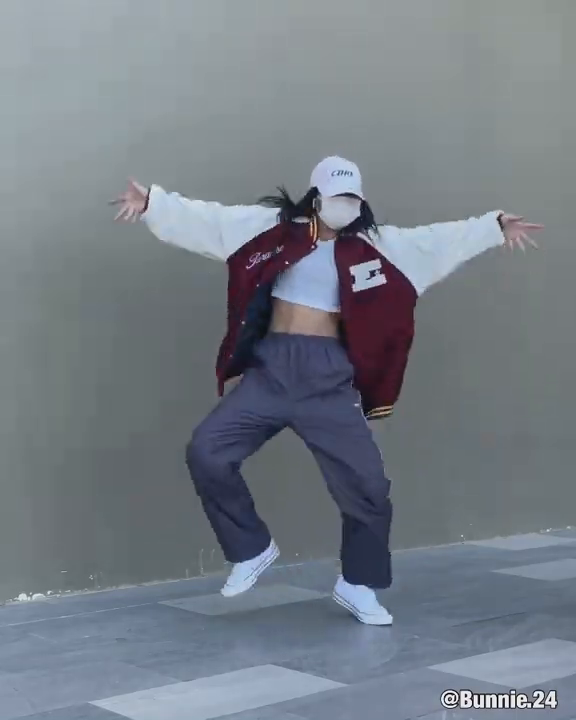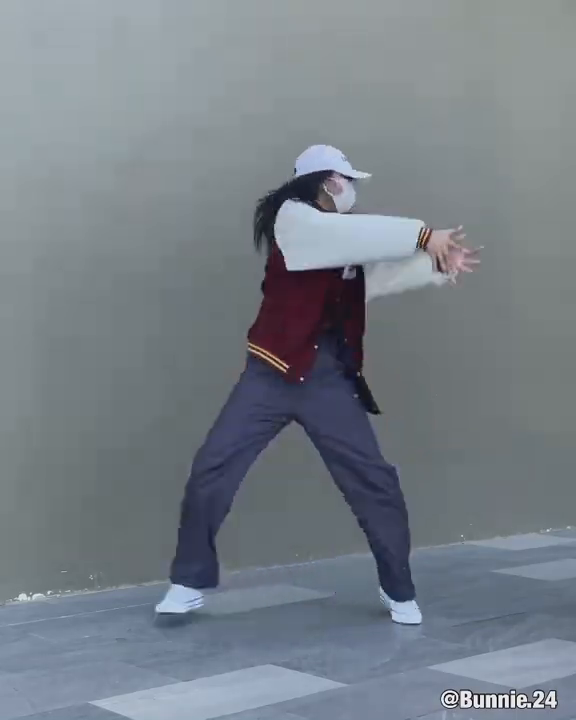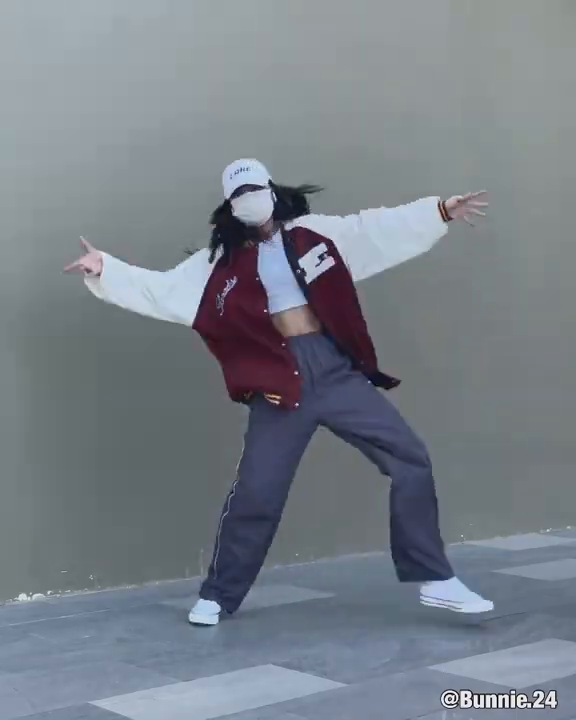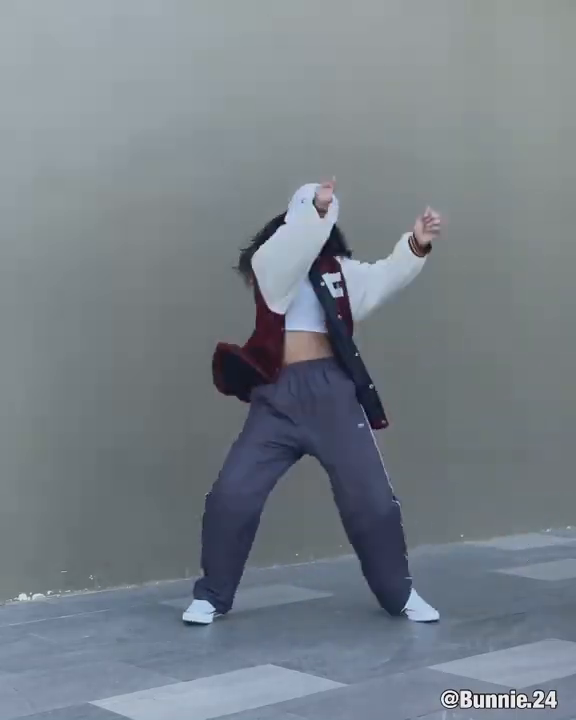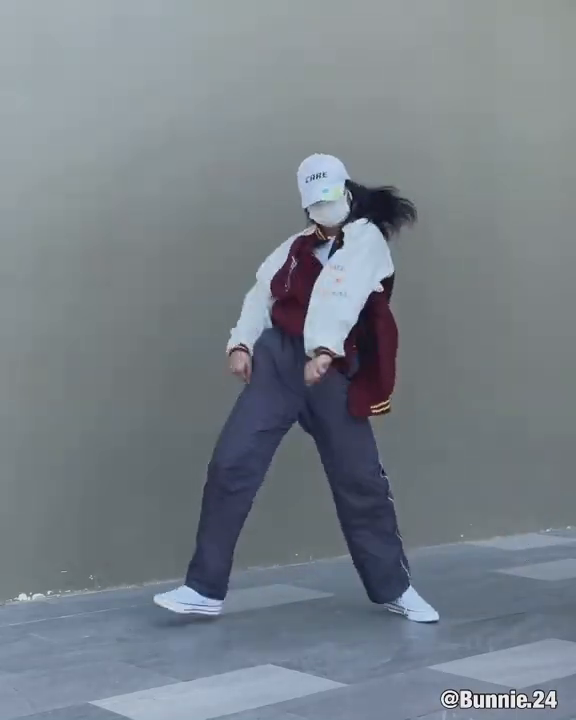
dt=0.4s
person 1, frame 1
left shoulder: (369, 243)
right shoulder: (272, 227)
left elbow: (435, 241)
right elbow: (207, 219)
left wrist: (494, 226)
right wrist: (151, 200)
left hip: (328, 373)
right hip: (269, 366)
left knee: (366, 483)
right knee: (205, 453)
left ankle: (359, 584)
right ankle: (251, 546)
person 1, frame 2
left shoulder: (346, 236)
right shoulder: (292, 220)
left elbow: (381, 270)
right elbow: (354, 239)
left wrist: (435, 262)
right wrist: (422, 237)
left hip: (327, 374)
right hip: (274, 369)
left knee: (373, 475)
right knee: (215, 467)
left ankle: (397, 588)
right ankle: (191, 579)
person 1, frame 3
left shoulder: (310, 231)
right shoulder: (225, 257)
left elbow: (378, 228)
right elbow: (167, 294)
left wrist: (442, 210)
right wrist: (103, 271)
left hip: (337, 368)
right hip: (280, 380)
left knee: (408, 458)
right knee: (258, 492)
left ankle: (432, 576)
right ankle: (218, 593)
person 1, frame 4
left shoulder: (341, 266)
right shoulder: (268, 260)
left elbow: (378, 281)
right elbow: (286, 252)
left wrist: (416, 244)
right wrist: (314, 215)
left hip: (335, 401)
right hip: (280, 394)
left knee: (375, 507)
right knee: (232, 499)
left ankle: (398, 593)
right ankle: (212, 595)
person 1, frame 5
left shoulder: (367, 238)
right shoulder: (297, 245)
left elbow: (339, 293)
right elbow: (262, 299)
left wrist: (323, 347)
right wrist: (241, 342)
left hip: (335, 375)
right hip: (279, 364)
left knee: (363, 485)
right knee: (231, 469)
left ankle: (394, 588)
right ankle: (204, 588)
